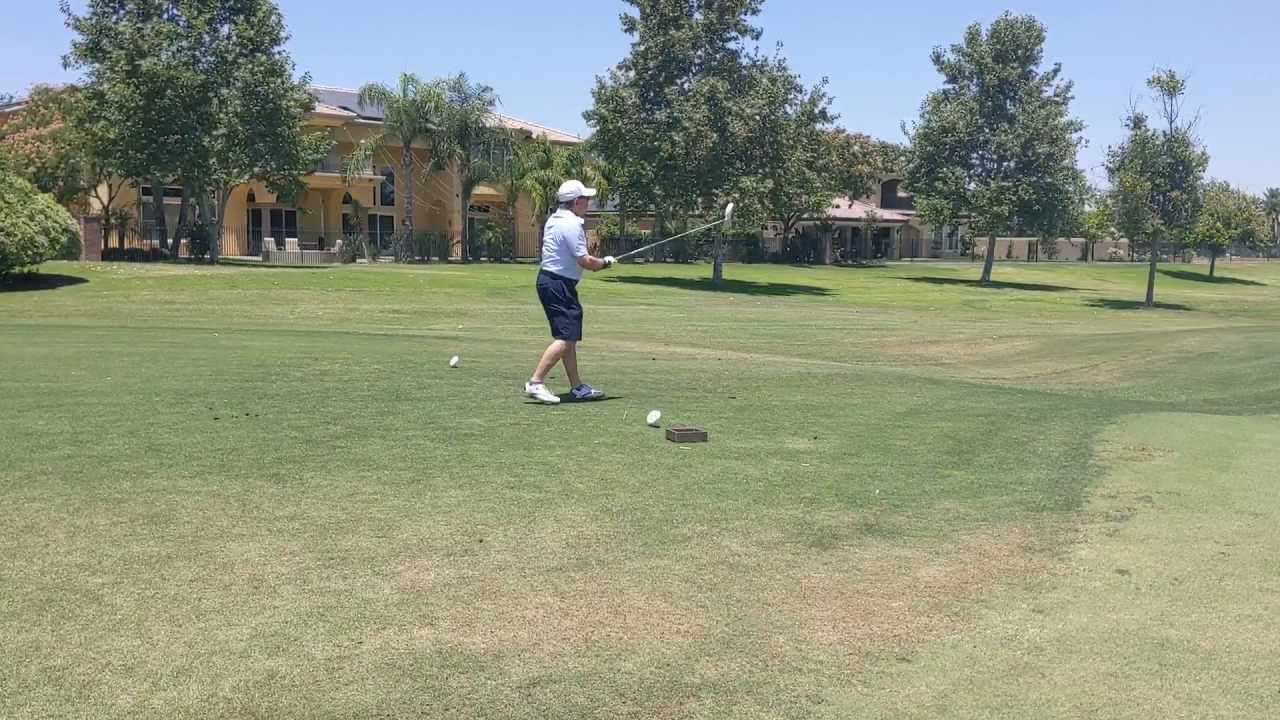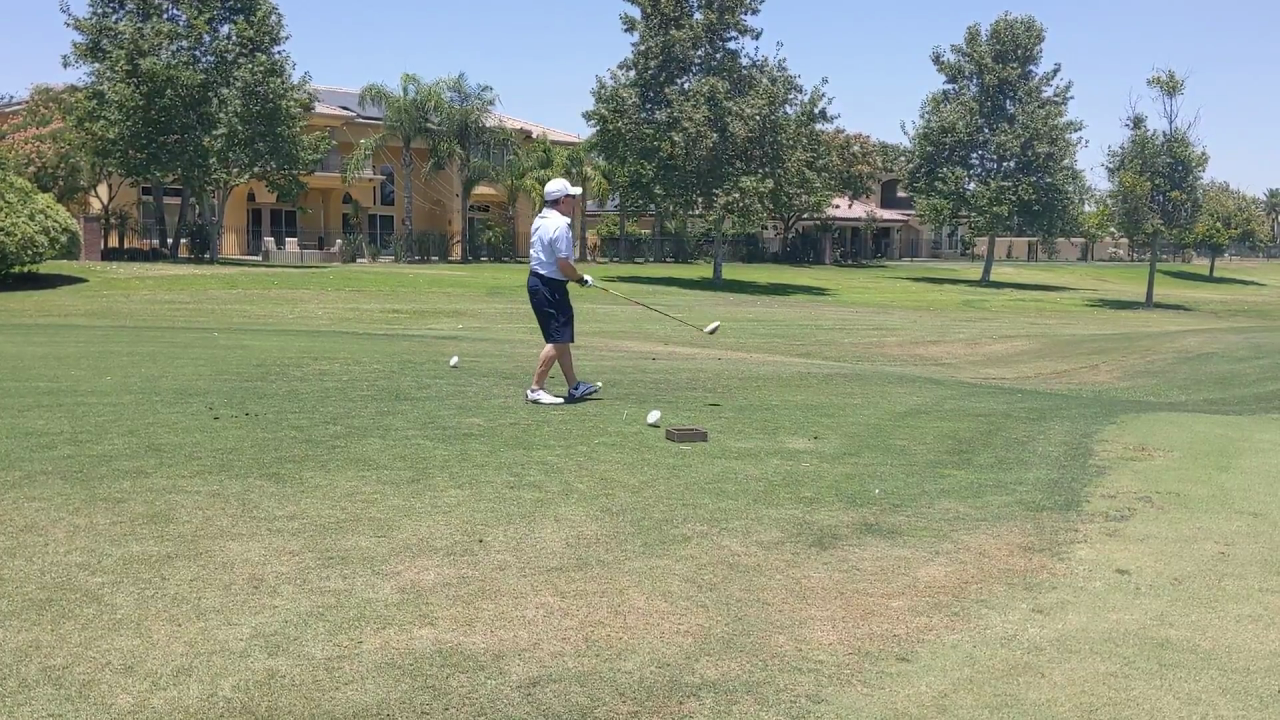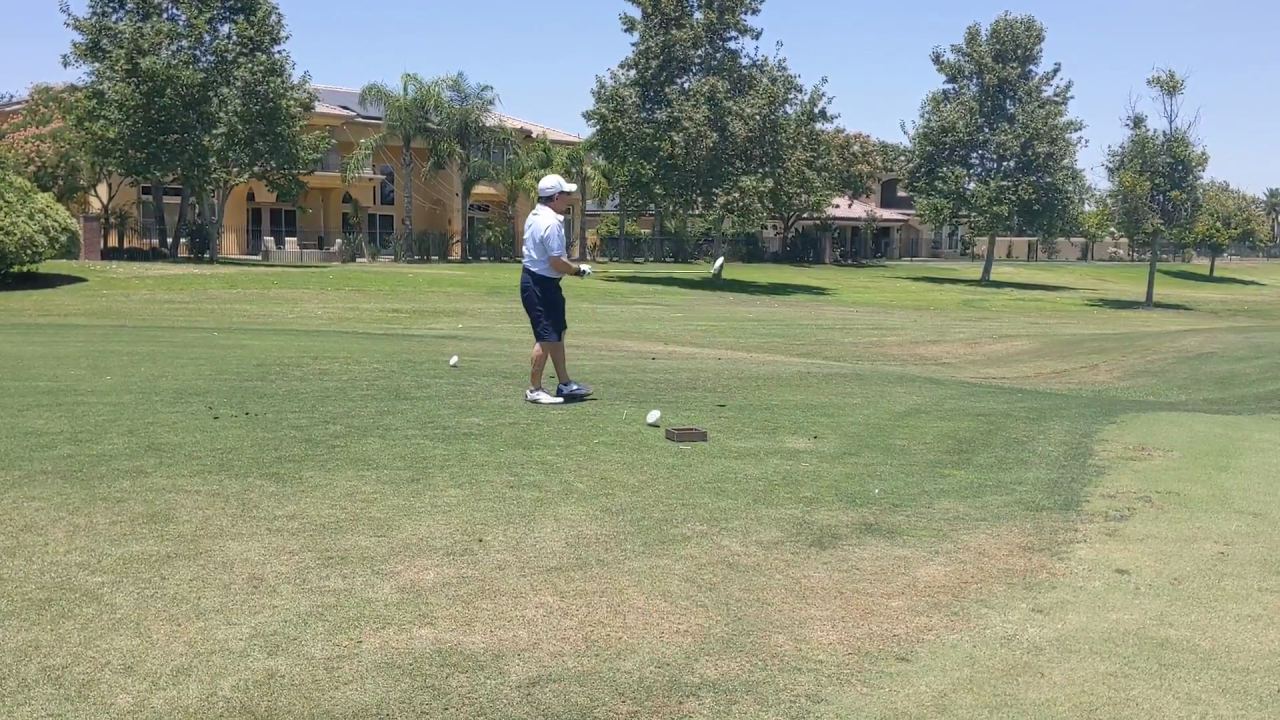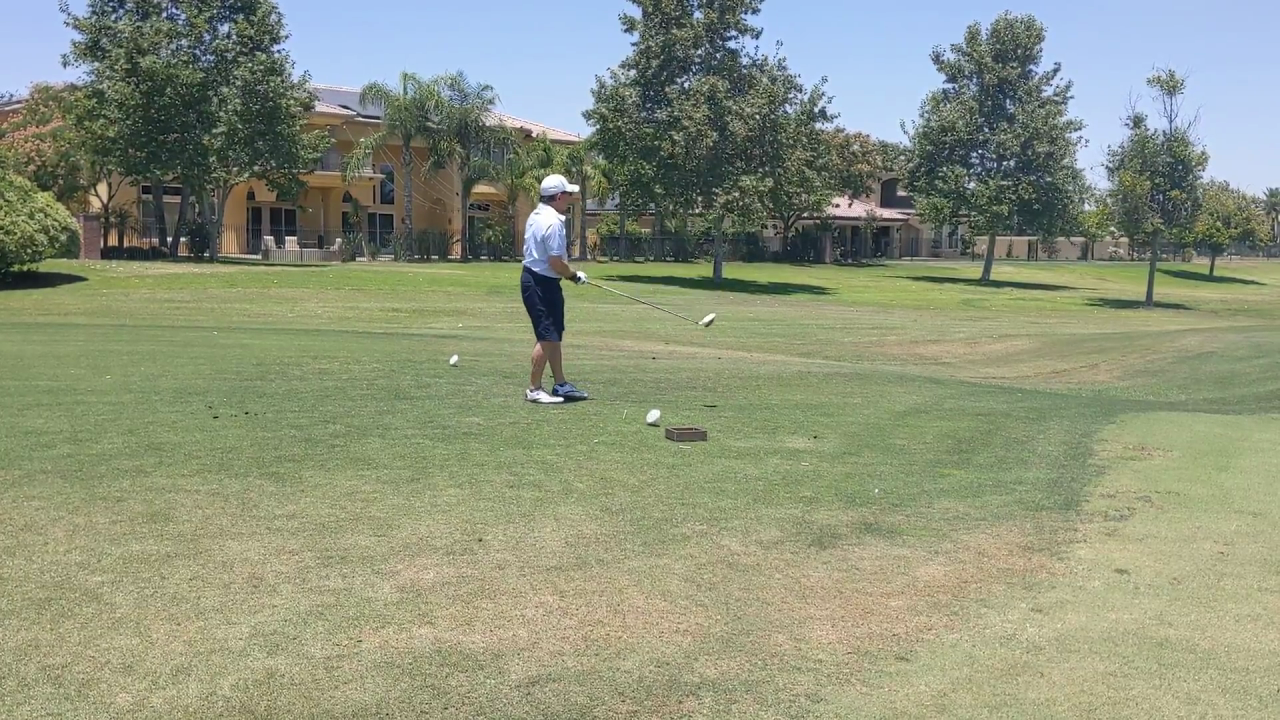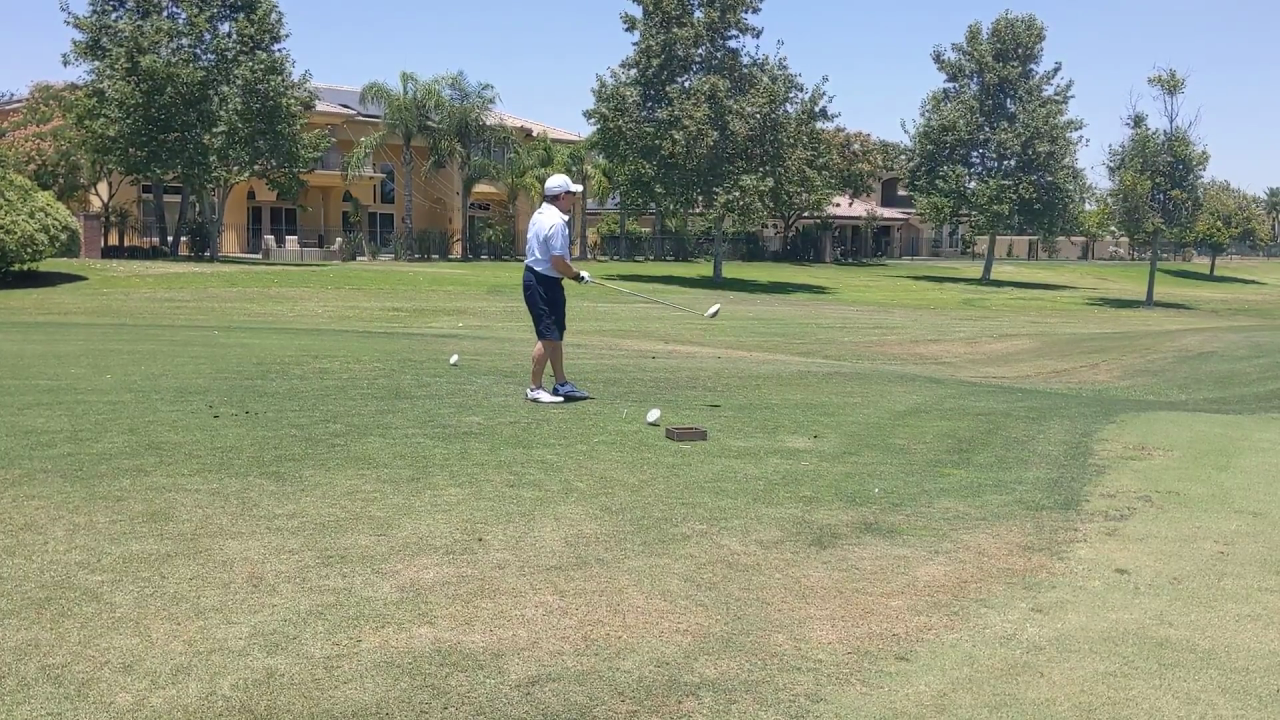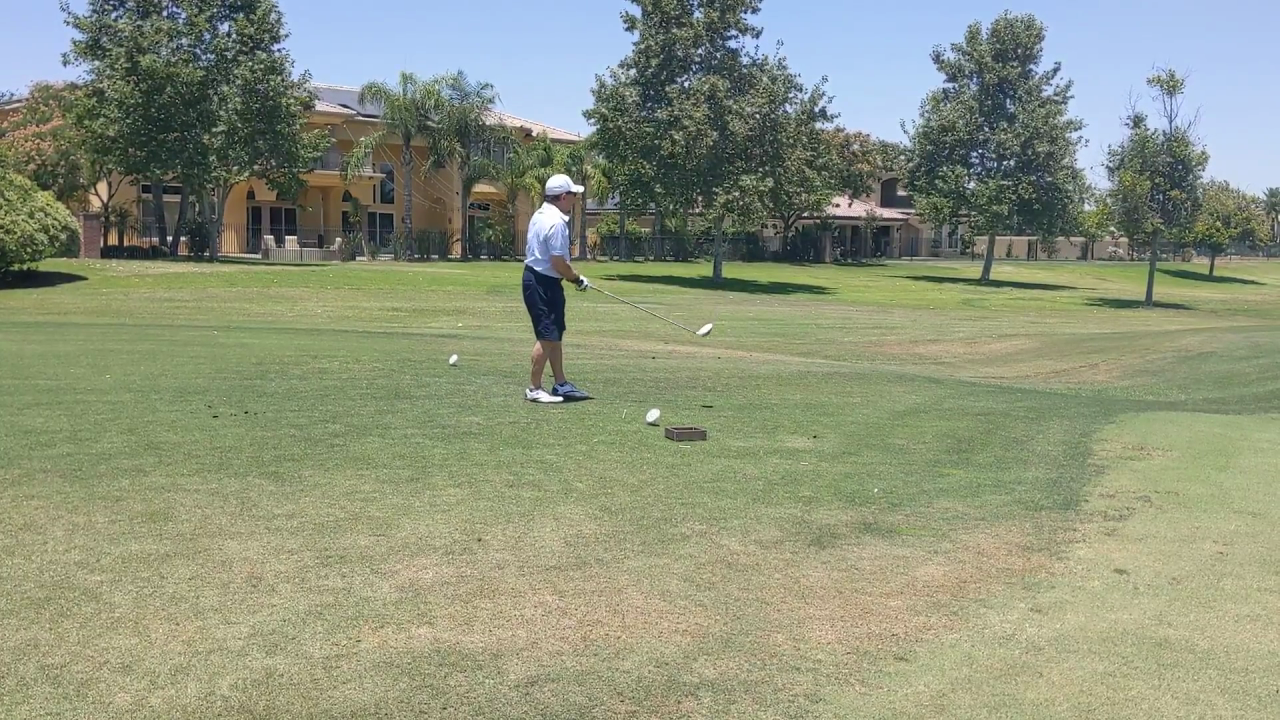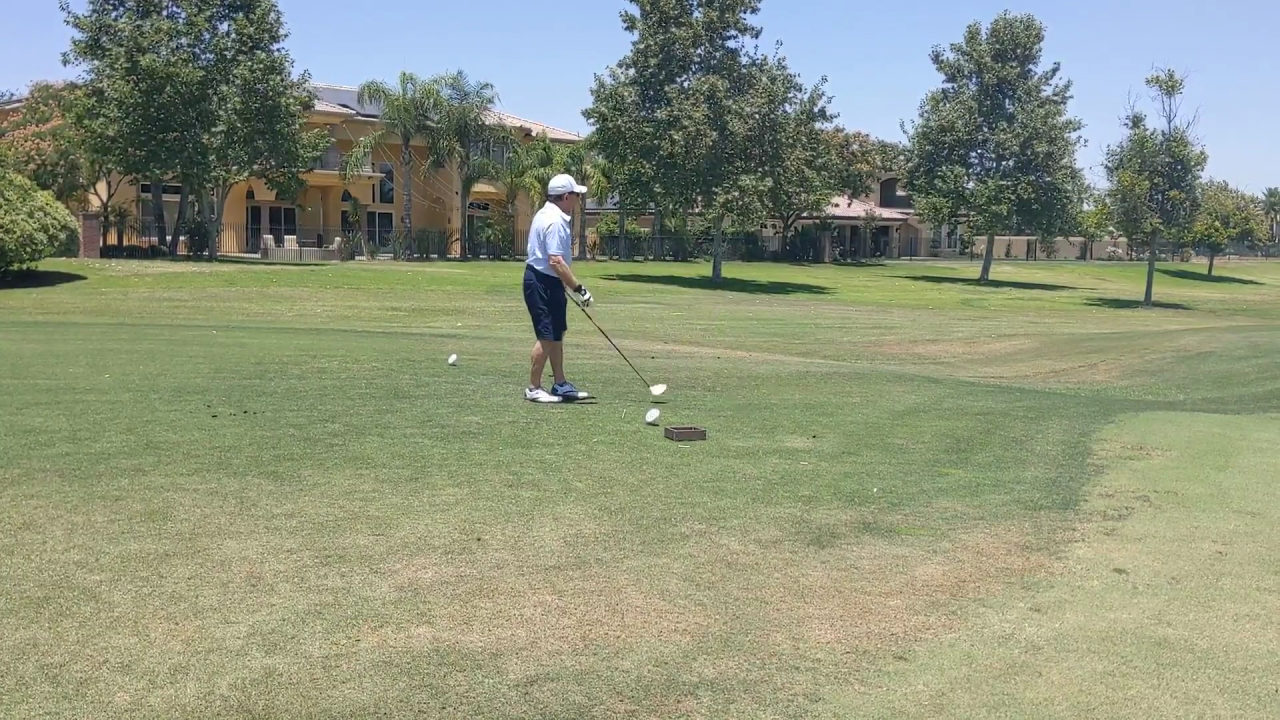
dt=0.4s
person 1, frame 1
left shoulder: (555, 220)
right shoulder: (572, 224)
right elbow: (584, 260)
left wrist: (596, 262)
right wrist: (605, 262)
left hip: (551, 281)
right hip: (558, 285)
left knee: (569, 337)
right knee: (565, 337)
left ankle: (577, 387)
right ankle: (535, 382)
person 1, frame 2
left shoulder: (541, 220)
right shoulder: (559, 225)
right elbow: (564, 264)
left wrist: (575, 276)
right wrist: (580, 278)
left hip: (541, 282)
right hip: (549, 287)
left knee: (561, 337)
right knee: (557, 340)
left ankle: (575, 386)
right ankle: (536, 389)
person 1, frame 3
left shoulder: (536, 216)
right shoulder: (551, 222)
right elbow: (557, 262)
left wrist: (572, 267)
right wrist: (579, 269)
left hip: (538, 280)
right hip: (541, 284)
left knee: (556, 334)
right knee: (546, 338)
left ankle: (564, 384)
right ankle: (534, 390)
person 1, frame 4
left shoulder: (537, 216)
right shoulder: (552, 222)
right elbow: (555, 262)
left wrist: (569, 273)
right wrist: (575, 275)
left hip: (536, 279)
right hip: (542, 283)
left knee: (554, 335)
right knee: (546, 337)
left ankle: (560, 385)
right ankle: (534, 389)
person 1, frame 5
left shoulder: (540, 215)
right shoulder: (555, 222)
right elbow: (558, 262)
left wrist: (572, 273)
right wrist: (578, 275)
left hip: (538, 278)
right hip: (544, 283)
left knee: (555, 334)
right knee: (547, 336)
left ankle: (561, 384)
right ankle: (535, 388)
person 1, frame 6
left shoulder: (542, 215)
right shoulder: (555, 221)
right elbow: (558, 262)
left wrist: (569, 276)
right wrist: (577, 279)
left hip: (540, 279)
right hip: (542, 283)
left knee: (555, 334)
right knee: (546, 336)
left ankle: (561, 385)
right ankle: (534, 388)
person 1, frame 7
left shoulder: (547, 214)
right shoulder: (555, 221)
right elbow: (556, 261)
left wrist: (570, 287)
right wrist: (578, 288)
left hip: (545, 281)
right hip: (543, 283)
left knee: (556, 334)
right knee: (547, 336)
left ankle: (560, 384)
right ankle: (533, 388)
